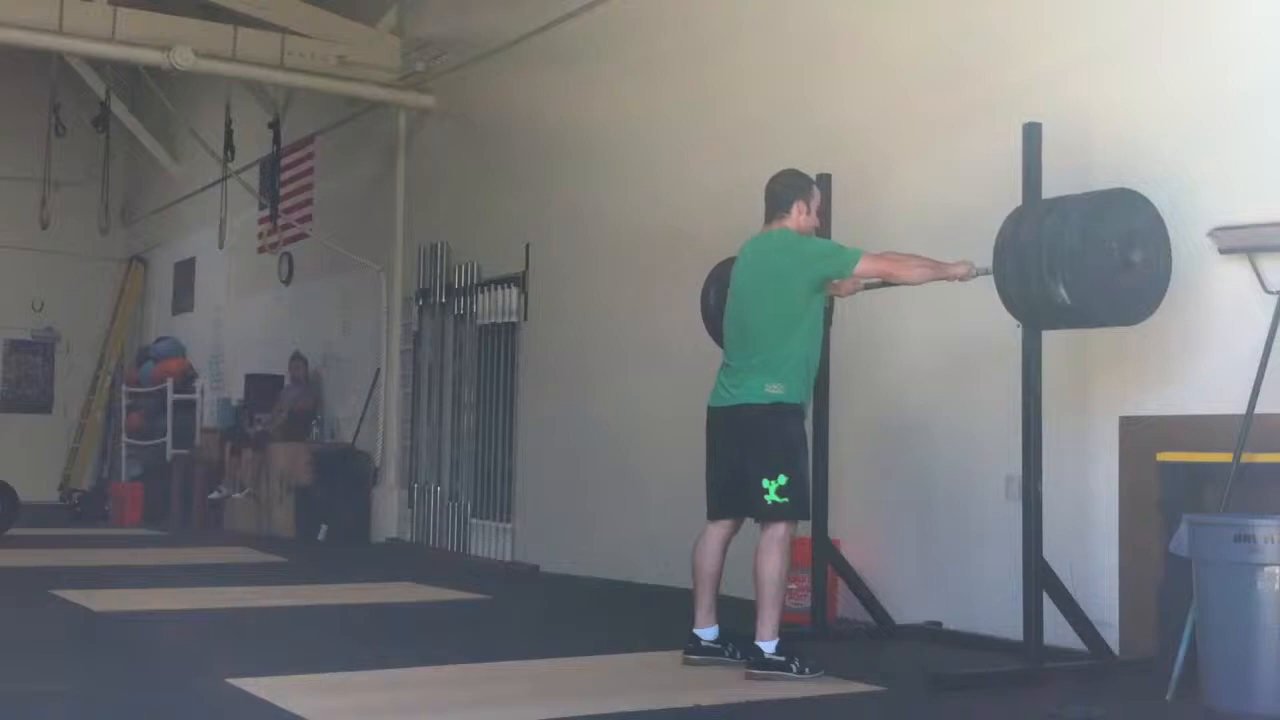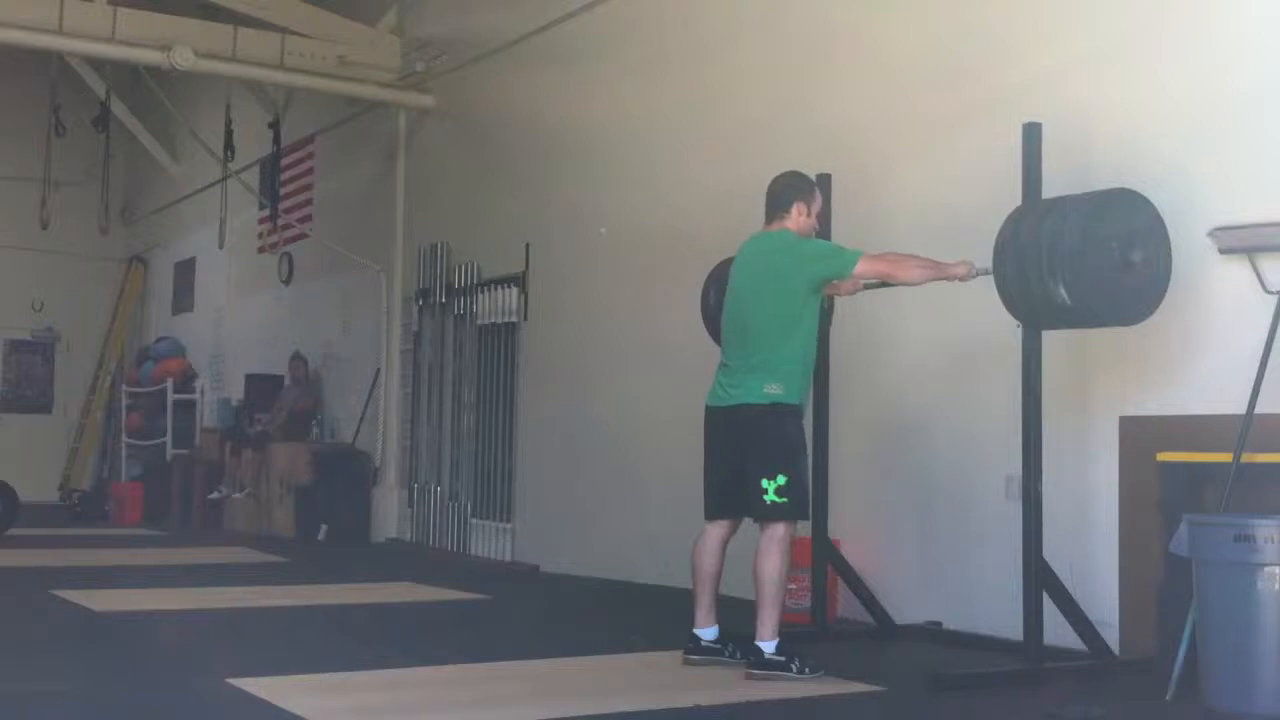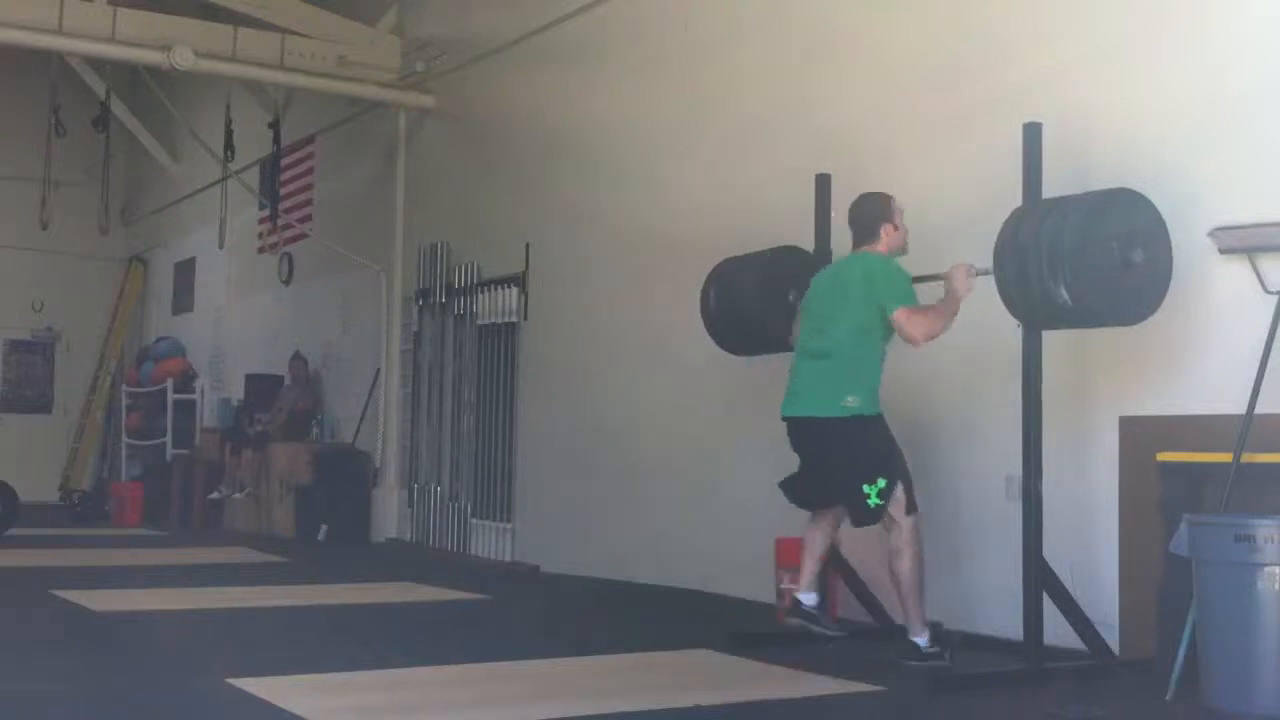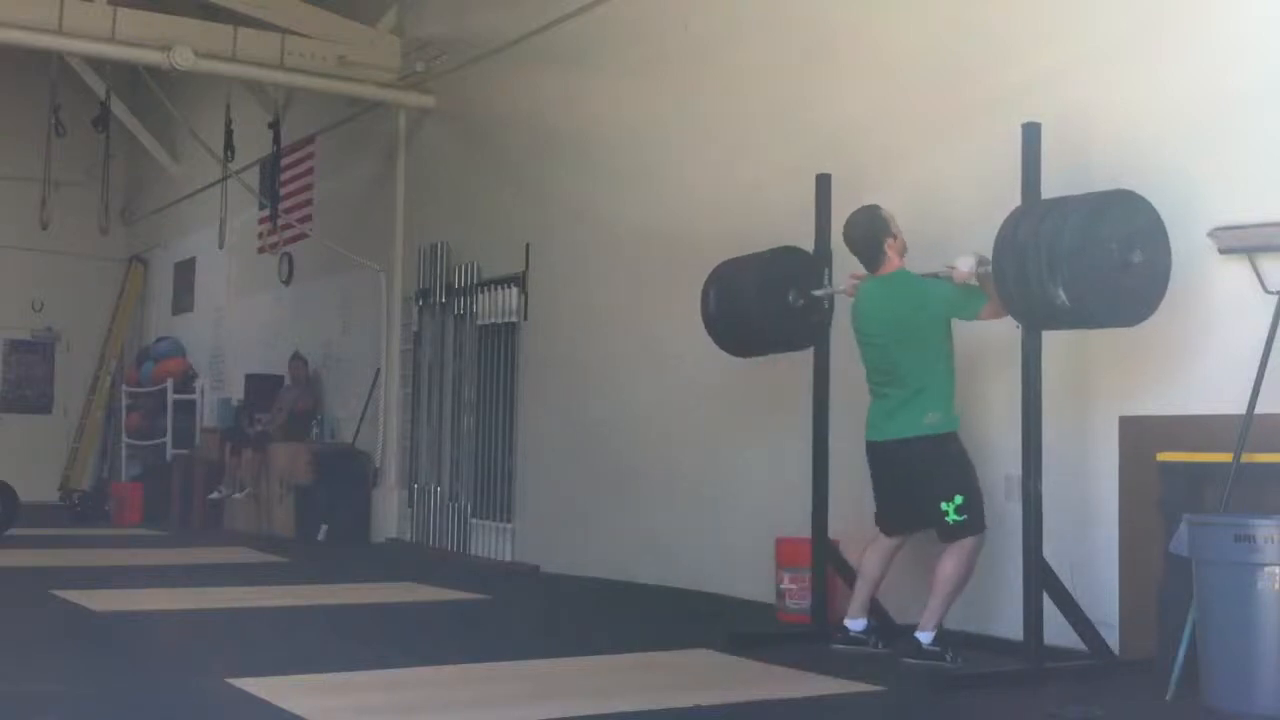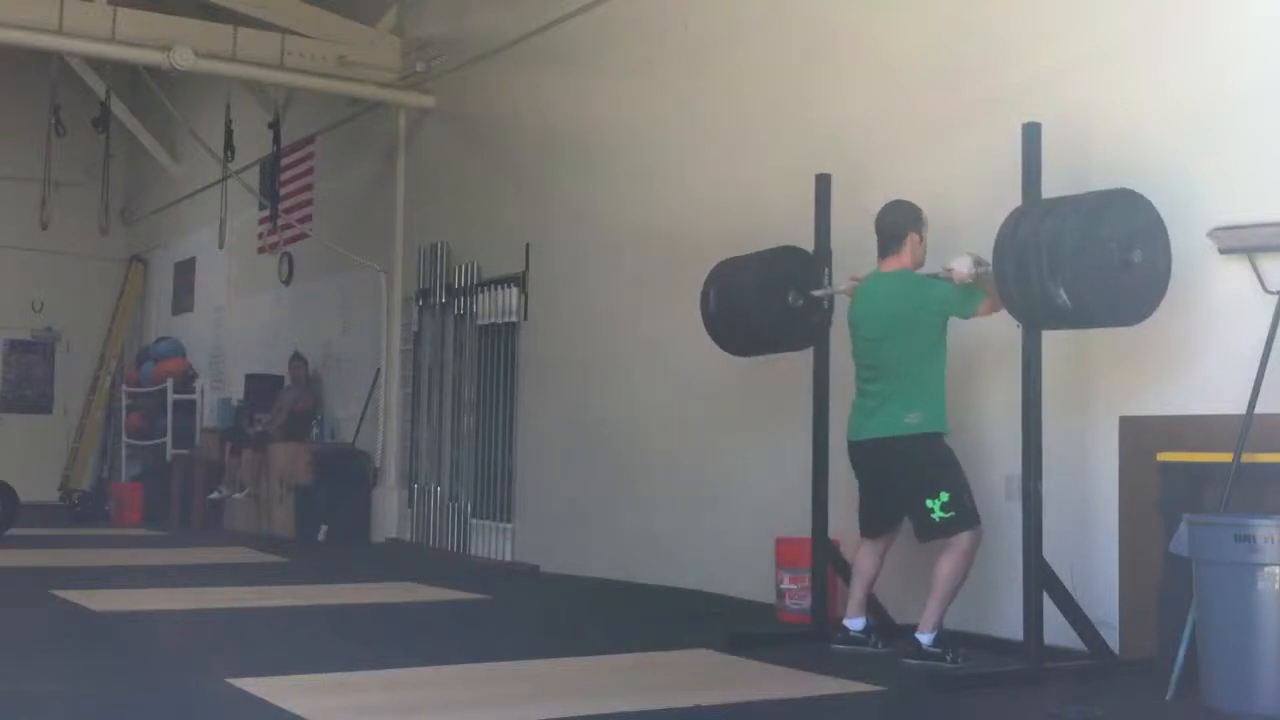
dt=0.5s
person 1, frame 1
left shoulder: (752, 252)
right shoulder: (803, 250)
right elbow: (889, 267)
left wrist: (829, 289)
right wrist: (949, 270)
left hip: (728, 407)
right hip: (769, 409)
left knee: (722, 521)
right knee: (777, 524)
left ankle: (704, 636)
right ankle: (768, 650)
person 1, frame 2
left shoulder: (751, 251)
right shoulder: (801, 252)
right elbow: (889, 267)
left wrist: (831, 288)
right wrist: (949, 270)
left hip: (725, 407)
right hip: (767, 408)
left knee: (721, 521)
right knee: (777, 525)
left ankle: (703, 636)
right ankle: (767, 651)
person 1, frame 3
left shoulder: (827, 275)
right shoulder: (884, 274)
left elbow: (799, 331)
right elbow: (919, 330)
right wrist: (955, 292)
left hip: (801, 413)
right hip: (846, 415)
left knee: (829, 505)
right knee: (902, 521)
left ankle: (805, 600)
right ankle: (920, 640)
person 1, frame 4
left shoulder: (862, 302)
right shoulder: (930, 293)
right elbow: (999, 308)
right wrist: (979, 273)
left hip: (883, 438)
right hip: (927, 438)
left knee: (892, 532)
right knee: (966, 536)
left ankle: (853, 626)
right ankle: (924, 639)
person 1, frame 5
left shoulder: (862, 296)
right shoulder: (927, 292)
right elbow: (993, 303)
right wrist: (972, 274)
left hip: (864, 437)
right hip: (912, 437)
left knee: (878, 533)
right knee: (963, 534)
left ankle: (852, 625)
right ankle: (925, 639)
